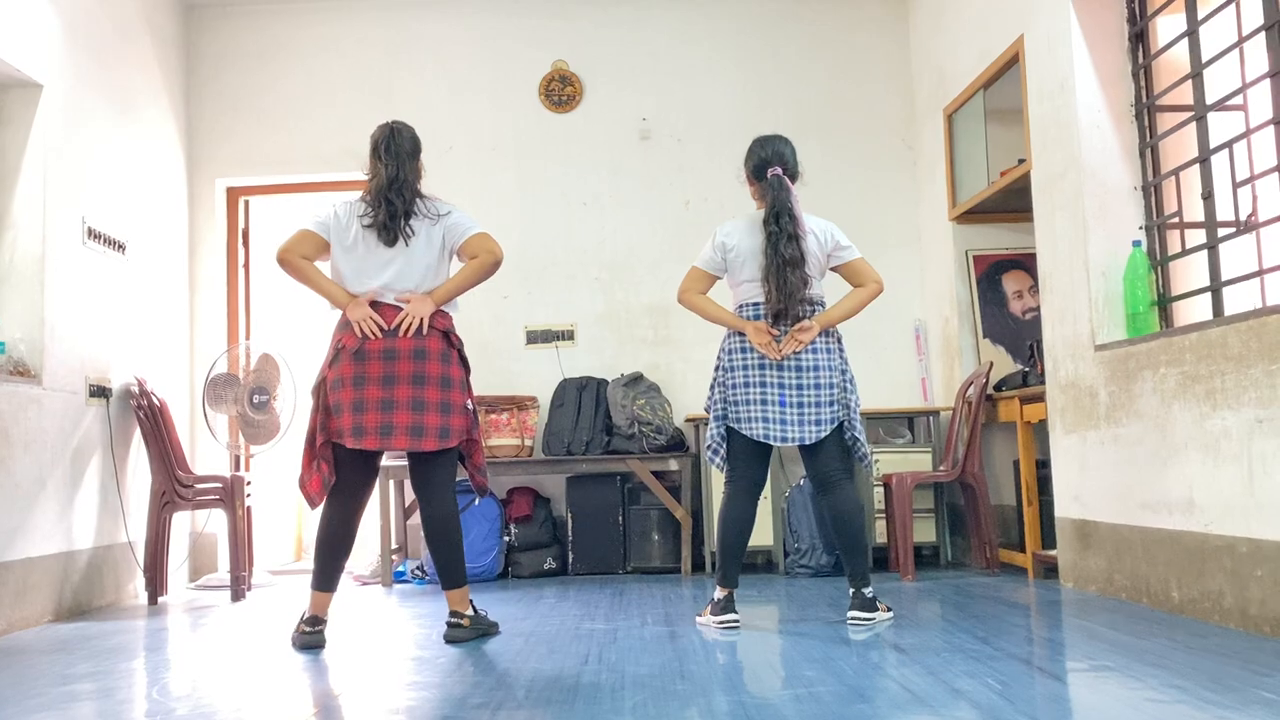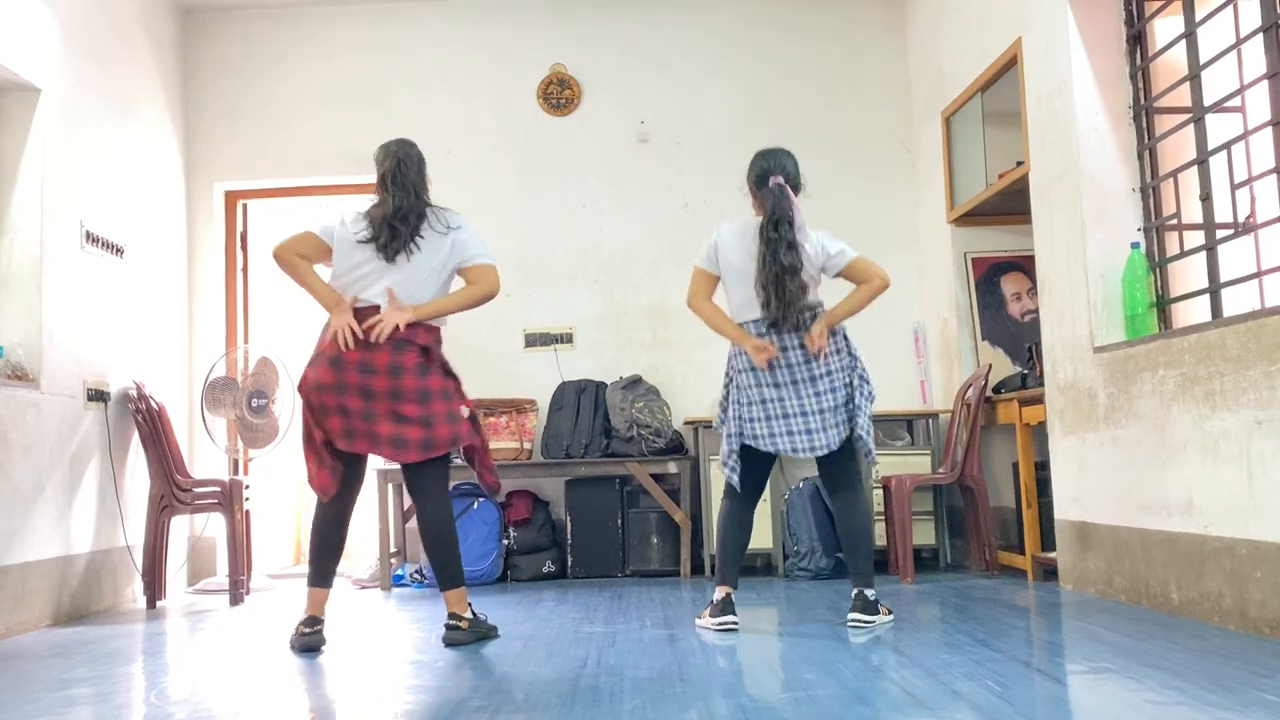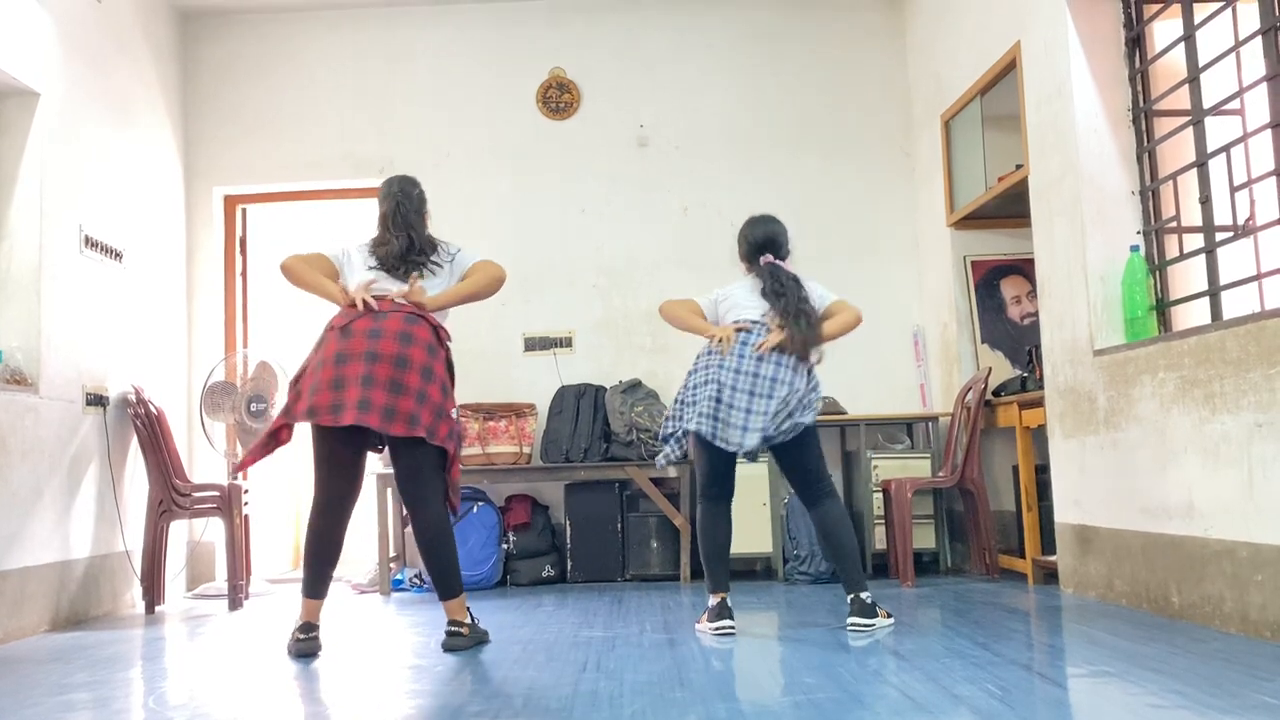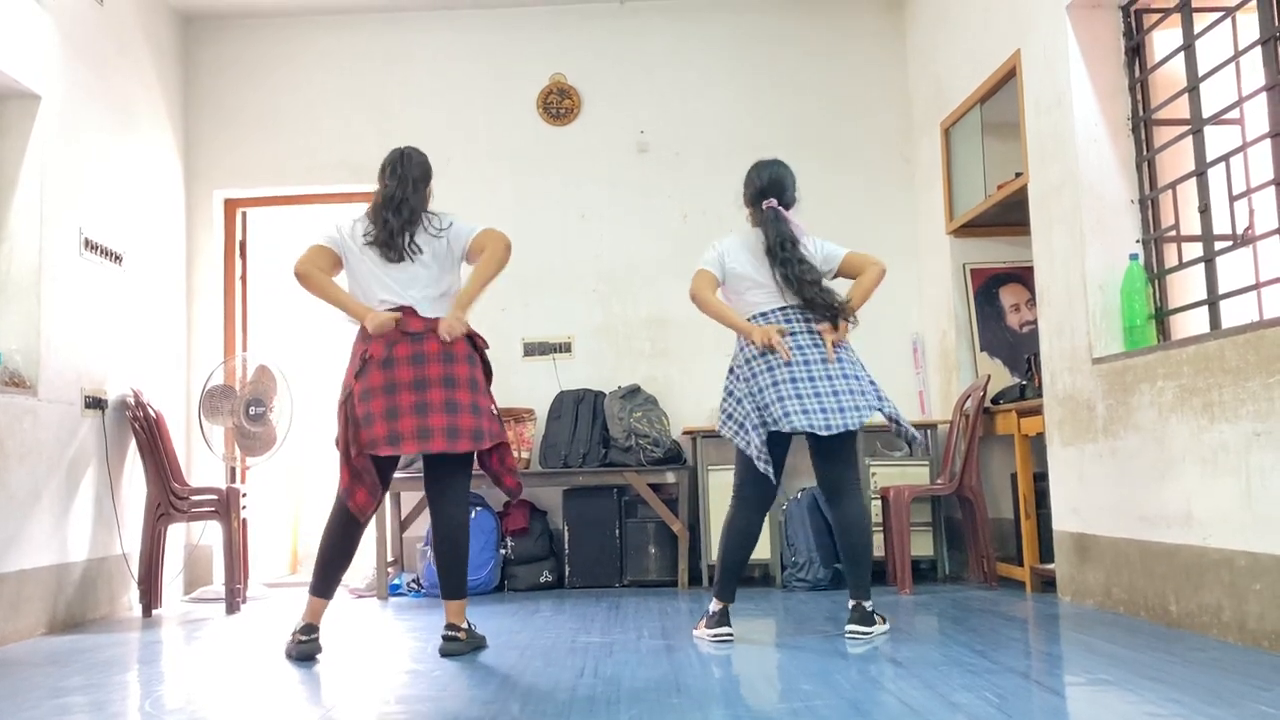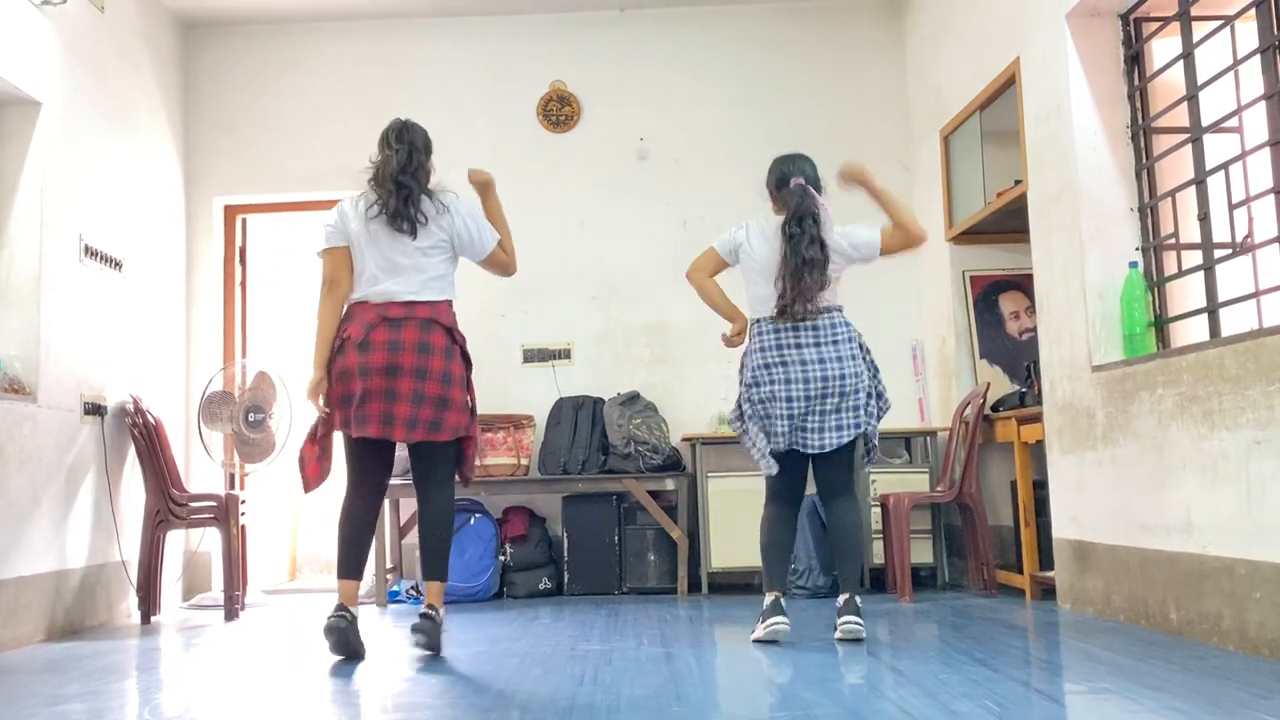
dt=0.5s
person 1, frame 1
left shoulder: (343, 216)
right shoulder: (442, 216)
left elbow: (289, 255)
right elbow: (490, 255)
left wrist: (345, 300)
right wrist: (435, 298)
left hip: (360, 356)
right hip: (426, 355)
left knee: (346, 490)
right knee: (436, 490)
left ankle: (314, 618)
right ankle: (460, 611)
person 1, frame 2
left shoulder: (352, 224)
right shoulder: (451, 229)
left elbow: (286, 252)
right elbow: (486, 286)
left wrist: (332, 303)
right wrist: (414, 314)
left hip: (344, 364)
right hip: (409, 366)
left knee: (336, 492)
right knee: (431, 493)
left ankle: (311, 619)
right ankle: (460, 614)
person 1, frame 3
left shoulder: (356, 254)
right shoulder: (449, 257)
left elbow: (292, 264)
right elbow: (494, 274)
left wrist: (342, 294)
right wrist: (431, 302)
left hip: (348, 347)
right hip: (413, 350)
left knee: (332, 497)
right knee: (425, 497)
left ankle: (307, 625)
right ankle: (459, 620)
person 1, frame 4
left shoulder: (350, 233)
right shoulder: (446, 229)
left elbow: (306, 267)
right elbow: (499, 245)
left wrist: (361, 311)
right wrist: (460, 306)
left hip: (380, 362)
right hip: (442, 358)
left knee: (357, 497)
right knee: (448, 497)
left ankle: (308, 625)
right ankle: (456, 625)
person 1, frame 5
left shoulder: (348, 212)
right shoulder: (450, 208)
left elbow: (333, 290)
right elbow: (506, 264)
left wrist: (320, 366)
right wrist: (488, 193)
left hip: (364, 347)
right hip: (429, 347)
left knee: (365, 486)
right knee: (434, 485)
left ankle: (345, 608)
right ankle: (431, 609)
person 2, frame 1
left shoulder: (730, 234)
right shoulder: (821, 231)
left elbow: (688, 293)
right elbow: (871, 283)
left wrist: (745, 327)
right wrist: (817, 324)
left hip: (748, 364)
right hip: (815, 362)
left knee: (743, 484)
right knee: (835, 480)
left ankle: (724, 597)
right ankle: (862, 594)
person 2, frame 2
left shoulder: (726, 237)
right shoulder: (815, 241)
left elbow: (698, 300)
right elbow: (878, 279)
left wrist: (742, 338)
right wrist: (827, 324)
left hip: (753, 373)
right hip: (815, 367)
left knee: (740, 491)
right knee: (846, 484)
left ankle: (722, 599)
right ankle: (864, 596)
person 2, frame 3
left shoulder: (727, 293)
right shoulder: (805, 290)
left elbow: (669, 308)
right elbow: (851, 315)
left wrist: (714, 329)
right wrist: (799, 337)
left hip: (720, 374)
right hip: (782, 380)
left knee: (713, 498)
right knee: (821, 494)
left ankle: (718, 605)
right ankle: (860, 601)
person 2, frame 4
left shoulder: (726, 248)
right shoulder: (810, 245)
left elbow: (700, 293)
right elbow: (873, 270)
left wrist: (753, 332)
right wrist: (840, 320)
left hip: (767, 370)
right hip: (827, 361)
left knee: (751, 498)
right knee: (844, 490)
left ankle: (719, 611)
right ankle: (861, 607)
person 2, frame 5
left shoulder: (749, 234)
right shoulder: (839, 236)
left elbow: (696, 273)
right elbow: (914, 236)
left wrist: (737, 318)
right wrist: (870, 185)
left hip: (771, 364)
right hip: (833, 359)
left knee: (782, 495)
right knee: (839, 491)
left ankle: (773, 601)
right ankle: (849, 599)
